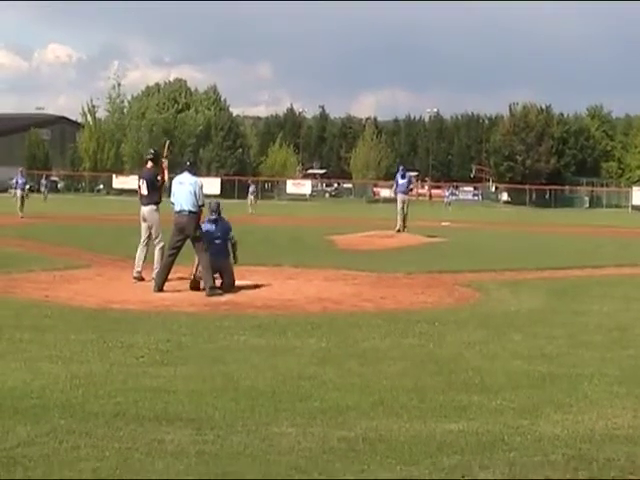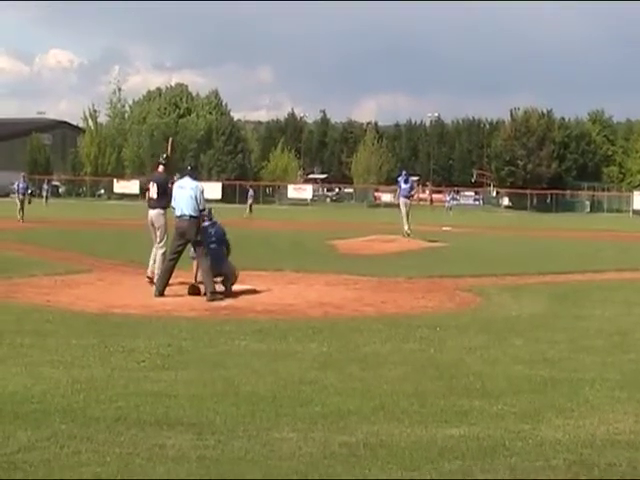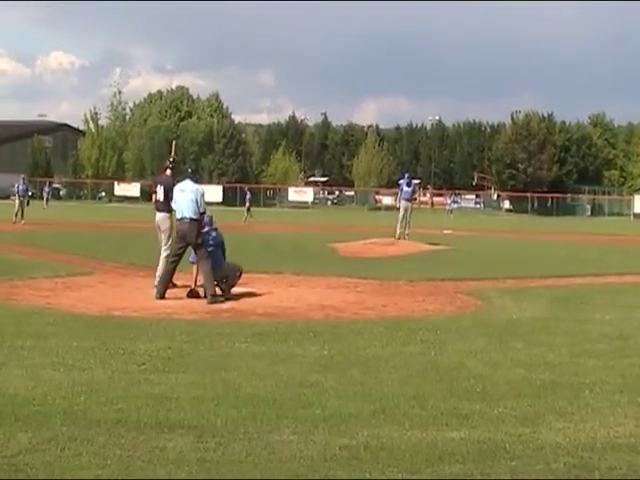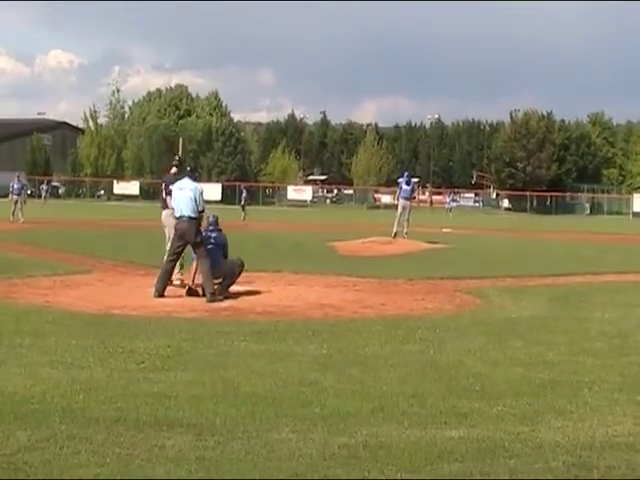
dt=0.3s
person 1, frame 1
left shoulder: (175, 180)
right shoulder: (196, 181)
left elbow: (173, 201)
right elbow: (200, 205)
left wrist: (179, 211)
right wrist: (198, 218)
left hip: (178, 218)
right hip: (191, 218)
left knee: (171, 252)
right knee: (202, 252)
left ankle: (158, 284)
right ankle: (209, 287)
person 1, frame 2
left shoulder: (176, 185)
right shoulder: (197, 186)
left elbow: (173, 206)
right elbow: (202, 209)
right wrist: (198, 222)
left hip: (179, 222)
right hip: (192, 223)
left knee: (172, 257)
right knee: (202, 257)
left ankle: (159, 289)
right ankle: (210, 292)
person 1, frame 3
left shoulder: (177, 188)
right shoulder: (198, 189)
left elbow: (174, 208)
right elbow: (202, 212)
left wrist: (181, 220)
right wrist: (200, 225)
left hip: (180, 225)
right hip: (193, 225)
left knee: (172, 259)
right knee: (203, 259)
left ankle: (160, 291)
right ankle: (211, 295)
person 1, frame 4
left shoulder: (175, 186)
right shoulder: (196, 187)
left elbow: (173, 206)
right elbow: (201, 210)
left wrist: (180, 217)
right wrist: (198, 224)
left hip: (179, 224)
right hip: (192, 224)
left knee: (171, 257)
right knee: (202, 258)
left ankle: (158, 290)
right ankle: (210, 293)
person 2, frame 1
left shoulder: (141, 173)
right shoulder: (154, 172)
left elbow: (139, 193)
right elbow: (166, 183)
right wrist: (165, 169)
left hip: (143, 208)
right hip: (152, 208)
left knee: (143, 242)
right knee: (158, 243)
left ankle: (137, 272)
right ankle: (156, 274)
person 2, frame 2
left shoulder: (151, 177)
right shoulder: (165, 178)
left elbow: (147, 197)
right elbow: (172, 195)
left hip: (150, 212)
right hip: (160, 212)
left knee: (156, 245)
right knee: (161, 247)
left ankle: (150, 272)
right ankle: (158, 278)
person 2, frame 3
left shoulder: (157, 179)
right shoulder: (171, 182)
left elbow: (153, 199)
right elbow: (171, 203)
left hip: (158, 215)
right hip: (166, 215)
left knee: (164, 248)
right knee: (166, 249)
right ankle: (159, 279)
person 2, frame 4
left shoulder: (165, 178)
right shoulder: (173, 179)
right elbow: (169, 199)
left hip: (165, 213)
right hip: (170, 213)
left knee: (170, 246)
right ankle: (177, 275)
